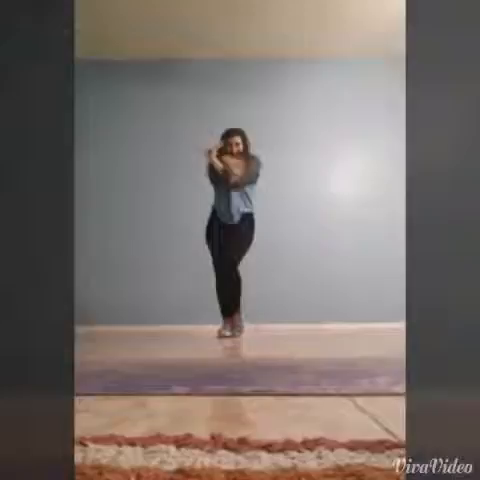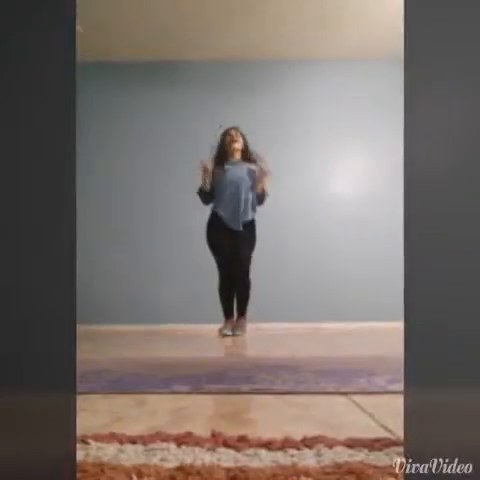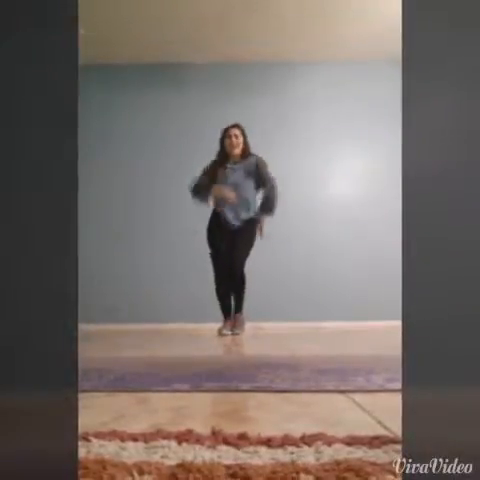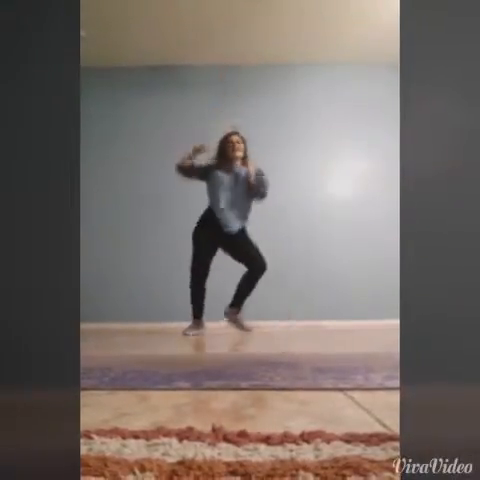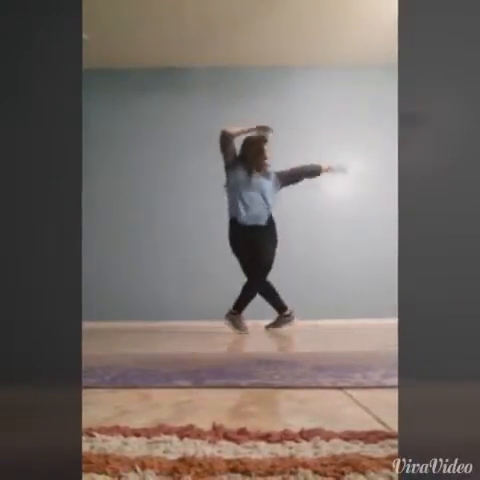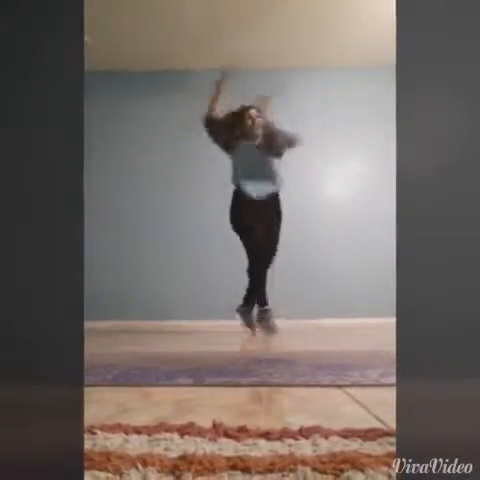
dt=0.7s
person 1, frame 1
left shoulder: (252, 162)
right shoulder: (219, 162)
left elbow: (239, 181)
right elbow: (216, 180)
left wrist: (233, 169)
right wrist: (213, 161)
left hip: (242, 221)
right hip: (218, 221)
left knee: (229, 265)
right knee: (219, 269)
left ankle: (236, 314)
right ankle: (227, 319)
person 1, frame 2
left shoulder: (254, 168)
right shoulder: (216, 168)
left elbow: (259, 201)
right elbow: (206, 200)
left wrist: (262, 184)
right wrist: (205, 178)
left hip: (245, 226)
right hip: (219, 226)
left knee: (242, 272)
right knee: (225, 273)
left ankle: (242, 318)
right ankle: (228, 319)
person 1, frame 3
left shoulder: (255, 163)
right shoulder: (215, 167)
left elbow: (270, 188)
right elbow: (197, 190)
left wrist: (262, 216)
right wrist: (216, 192)
left hip: (245, 224)
right hip: (219, 224)
left knee: (237, 269)
right knee: (221, 271)
left ankle: (239, 315)
right ankle: (227, 318)
person 1, frame 4
left shoulder: (252, 172)
right shoulder: (214, 171)
left elbow: (260, 193)
right elbow: (182, 169)
left wrist: (252, 175)
right wrist: (195, 153)
left hip: (235, 231)
right hip: (209, 226)
left knee: (258, 265)
right knee: (199, 273)
left ankle: (234, 311)
right ankle: (197, 321)
person 1, frame 5
left shoulder: (272, 177)
right shoulder: (235, 169)
left elbow: (297, 172)
right elbow: (226, 136)
left wrist: (323, 168)
right wrist: (251, 132)
left hip: (264, 230)
right hip: (239, 231)
left knee: (258, 276)
right knee: (255, 277)
left ankle: (235, 314)
right ankle: (284, 313)
person 1, frame 6
left shoulder: (269, 145)
right shoulder: (234, 145)
left elbow: (285, 142)
right elbow: (211, 122)
left wrist: (267, 122)
right wrist: (217, 91)
left hip: (270, 203)
right hip: (244, 203)
left knee: (266, 255)
right knee: (258, 254)
left ankle: (248, 307)
right ankle: (263, 310)
